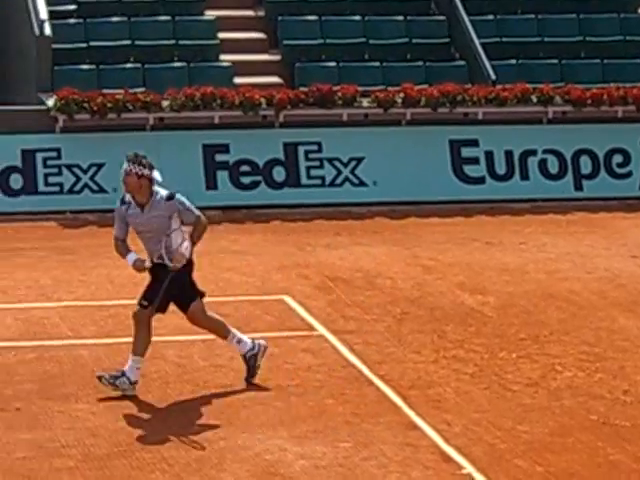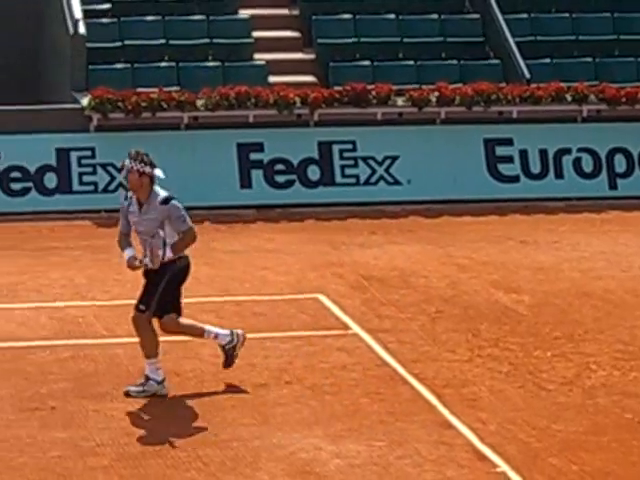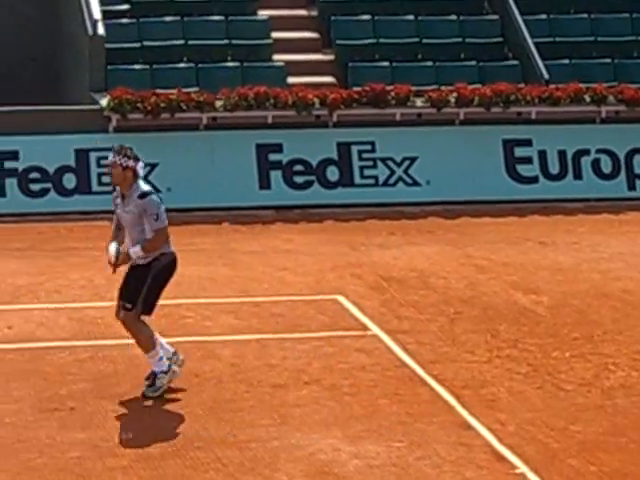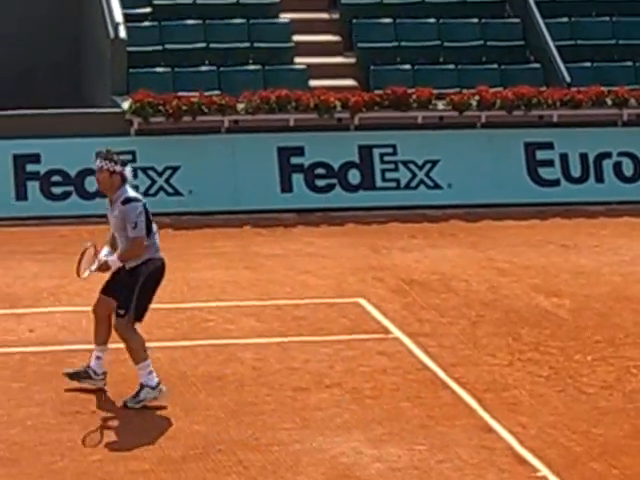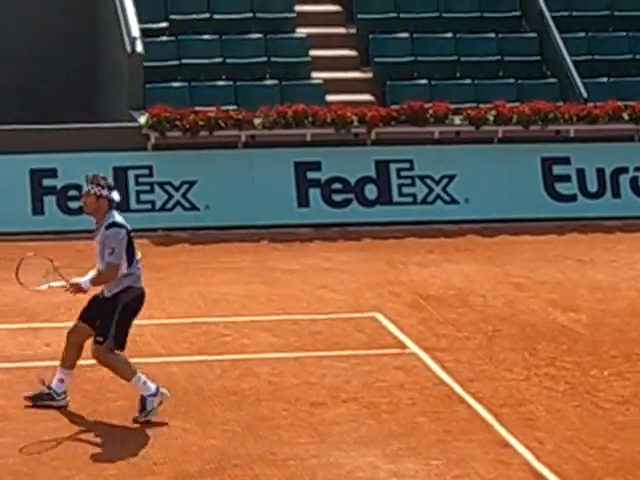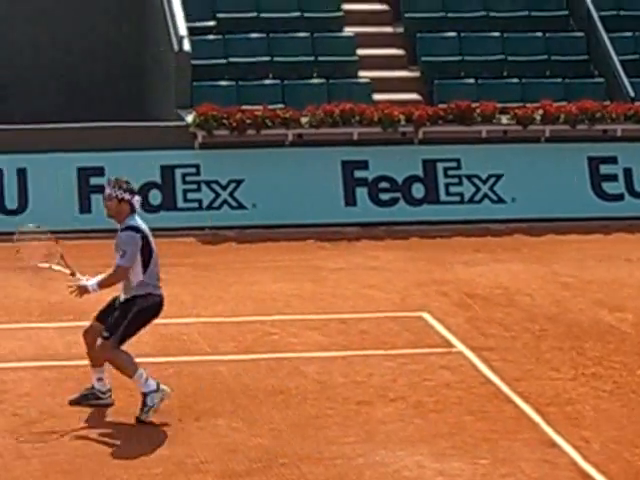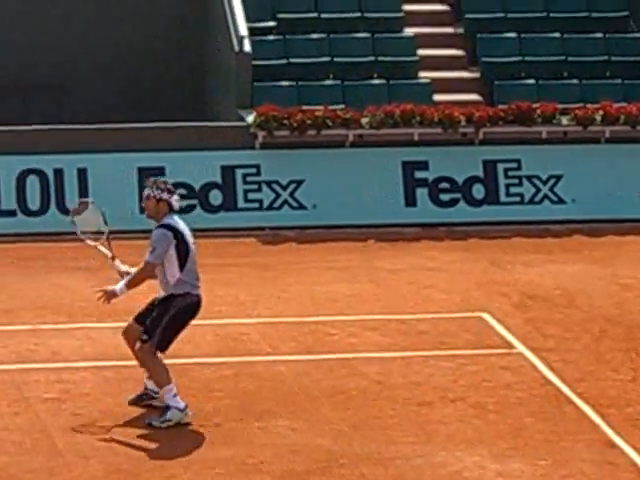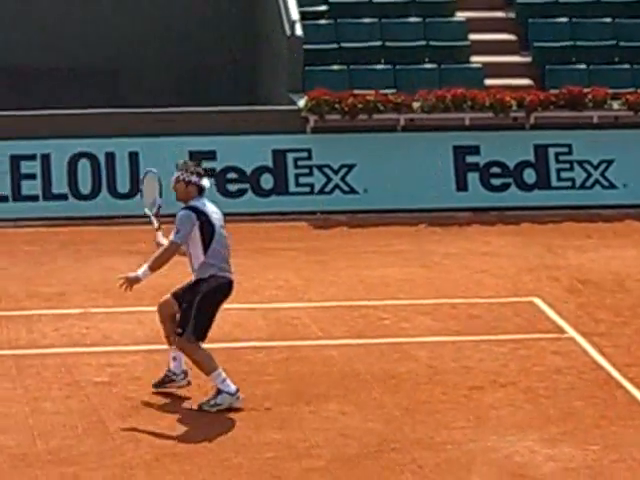
dt=0.1s
person 1, frame 1
left shoulder: (169, 200)
right shoulder: (123, 206)
left elbow: (200, 223)
right elbow: (119, 242)
right wrist: (132, 259)
left hip: (175, 266)
right hip: (159, 265)
left knee: (141, 315)
right knee: (197, 316)
left ankle: (130, 377)
right ankle: (250, 348)
person 1, frame 2
left shoulder: (166, 203)
right shoulder: (128, 201)
left elbow: (189, 237)
right elbow: (123, 236)
left wrist: (160, 257)
right wrist: (129, 255)
left hip: (170, 268)
right hip: (154, 268)
left knee: (140, 319)
right knee: (169, 324)
left ankle: (155, 379)
right ankle: (227, 338)
person 1, frame 3
left shoulder: (146, 198)
right shoulder: (119, 195)
left elbow: (161, 237)
right elbow: (119, 228)
left wrist: (132, 253)
right wrist: (115, 248)
left hip: (159, 263)
right hip: (141, 262)
left knee: (130, 317)
right knee: (124, 315)
left ankle: (162, 368)
right ankle: (167, 357)
person 1, frame 4
left shoulder: (131, 204)
right shoulder: (115, 200)
left elbow: (137, 247)
left wrist: (109, 261)
right wrist: (105, 253)
left hip: (148, 267)
right hip: (131, 267)
left knee: (123, 324)
right knee: (101, 310)
left ankle: (150, 384)
right ankle: (96, 370)
person 1, frame 5
left shoulder: (114, 229)
right shoulder: (103, 224)
left elbow: (111, 273)
left wrist: (83, 283)
right wrist: (85, 281)
left hip: (126, 294)
right hip: (111, 293)
left knee: (103, 350)
right knee: (75, 335)
left ankle: (150, 393)
right ankle: (58, 391)
person 1, frame 6
left shoulder: (130, 233)
right shoulder: (132, 228)
left elbow: (119, 274)
left wrist: (91, 286)
right wrist: (96, 280)
left hip: (145, 300)
right hip: (132, 297)
left knee: (105, 347)
right knee: (90, 335)
left ankle: (152, 390)
right ankle: (100, 390)
person 1, frame 7
left shoulder: (164, 231)
right shoulder: (174, 227)
left elbow: (147, 271)
left wrist: (118, 289)
right wrist: (130, 271)
left hip: (183, 300)
right hip: (173, 297)
left knee: (145, 352)
right knee: (130, 333)
left ankle: (176, 407)
right ankle: (154, 390)
person 1, frame 8
left shoulder: (187, 213)
right shoulder: (210, 209)
left elbow: (168, 251)
left wrist: (141, 274)
right wrist: (172, 244)
left hip: (212, 284)
right hip: (215, 281)
left knee: (189, 343)
right knee: (165, 308)
left ankle: (227, 391)
right ankle: (177, 371)
